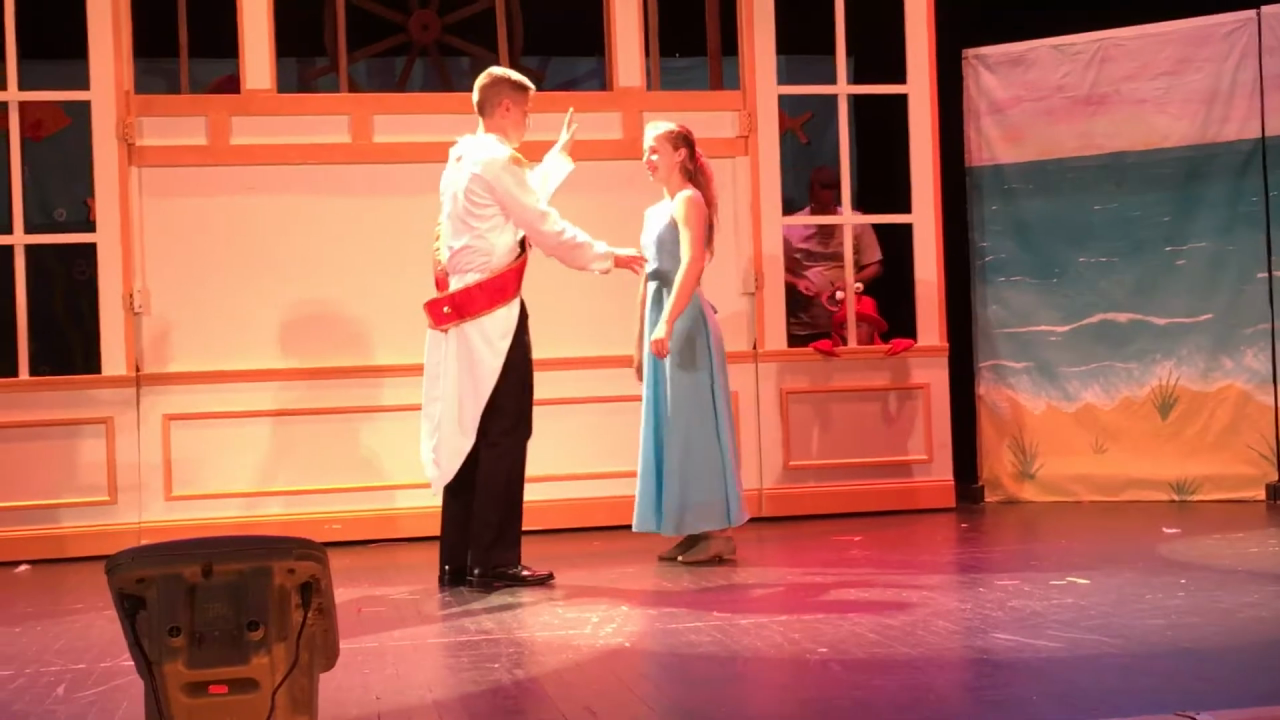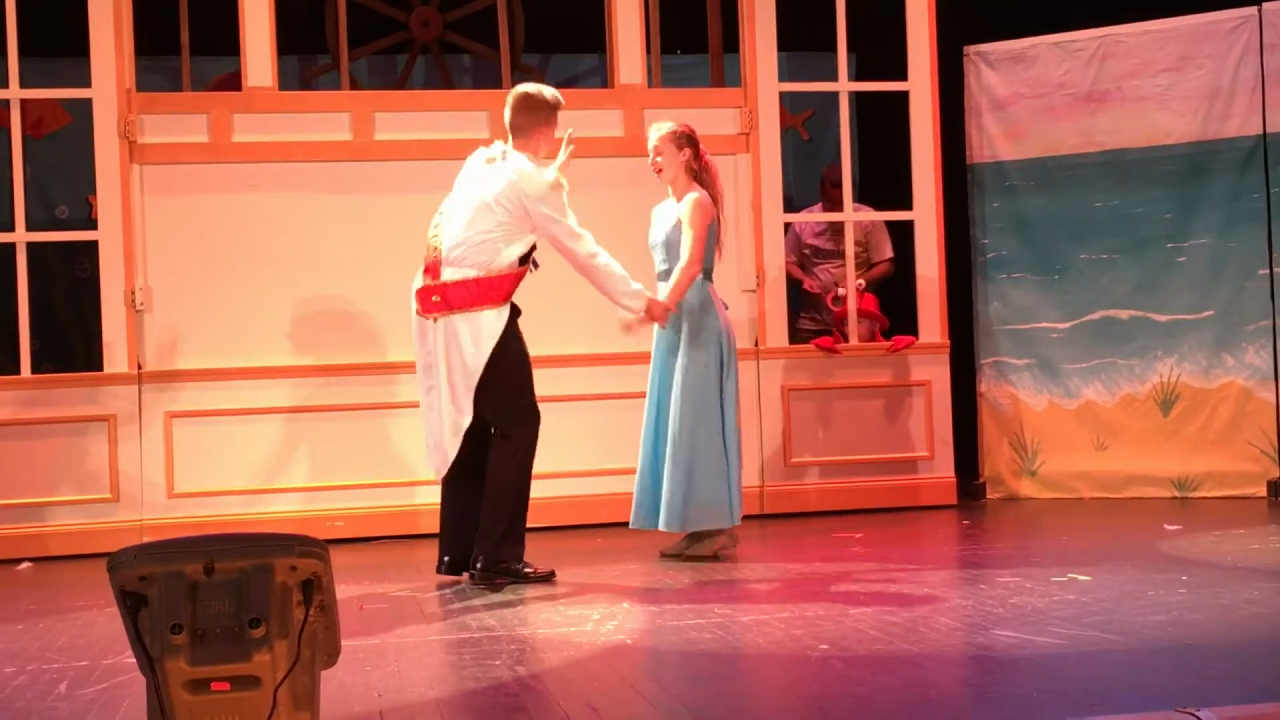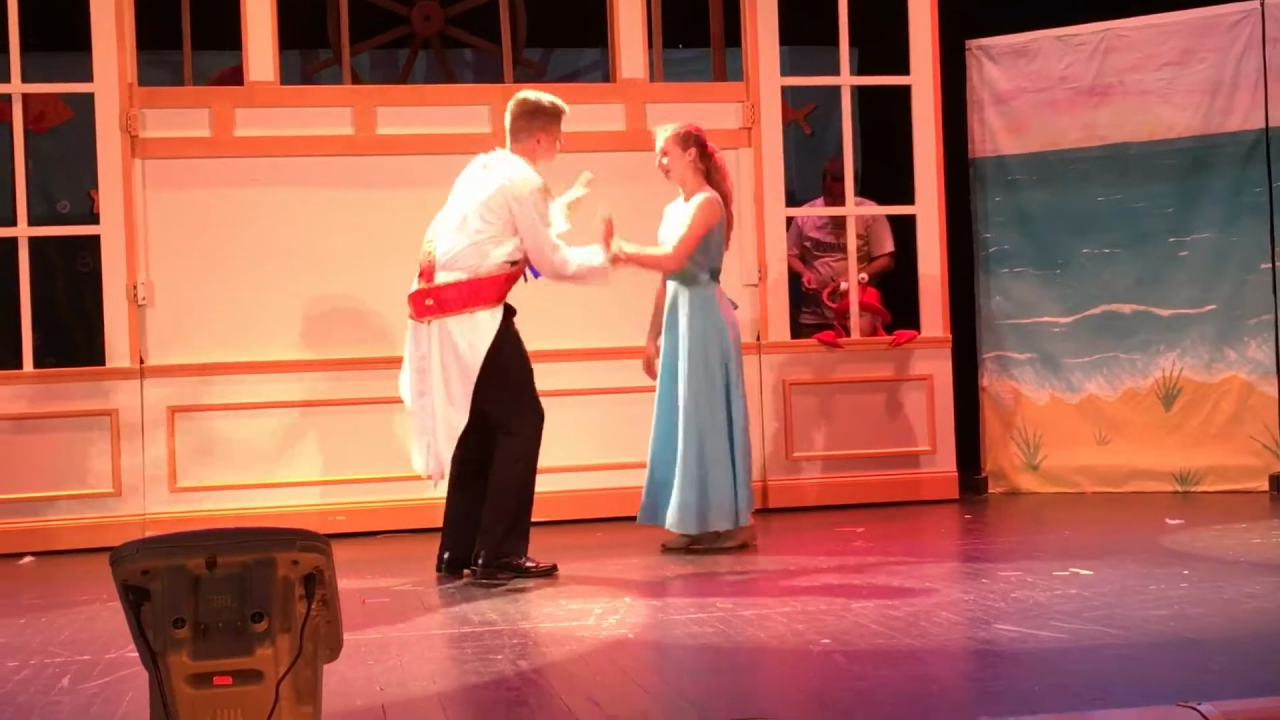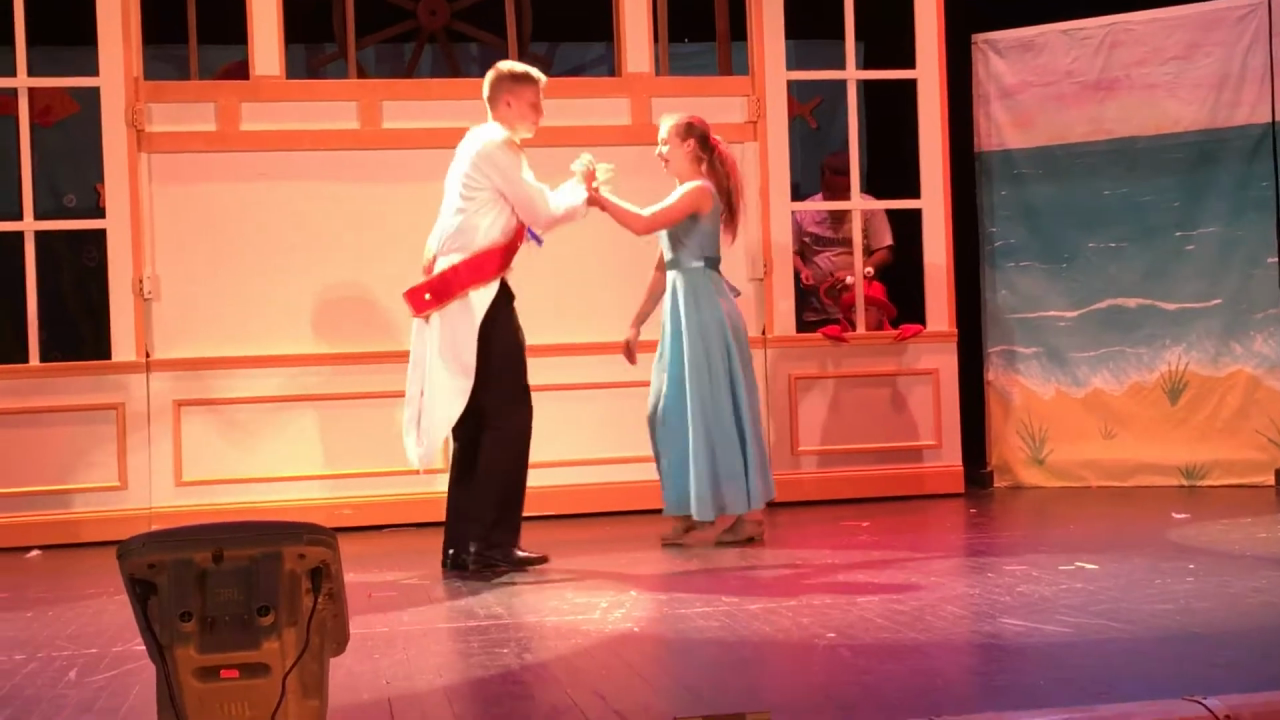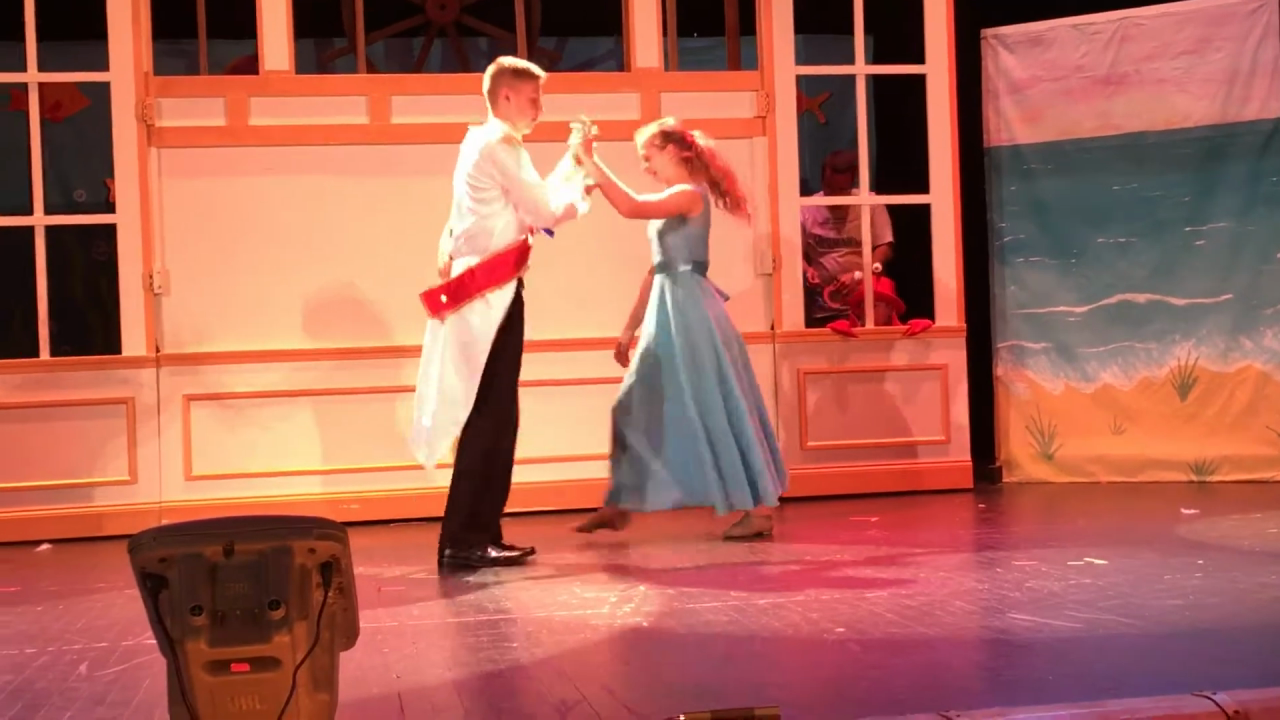
dt=0.2s
person 1, frame 1
left shoulder: (463, 156)
right shoulder: (498, 159)
left elbow: (521, 199)
right elbow: (547, 228)
left wrist: (560, 154)
right wrist: (610, 256)
left hip: (460, 308)
right hip: (491, 311)
left knee: (469, 432)
right knee: (506, 432)
left ankle: (459, 559)
right ankle: (494, 561)
person 1, frame 2
left shoulder: (485, 160)
right shoulder: (536, 182)
right elbow: (585, 254)
left wrist: (558, 169)
right wrist: (640, 300)
left hip: (450, 307)
right hip: (480, 311)
left knee: (470, 427)
right knee: (517, 424)
left ankle: (457, 551)
right ankle: (498, 557)
person 1, frame 3
left shoulder: (485, 167)
right shoulder: (524, 184)
right elbow: (554, 262)
left wrist: (565, 205)
right wrist: (602, 257)
left hip: (447, 309)
right hip: (474, 313)
left knee: (478, 429)
right knee: (520, 423)
left ankle: (458, 550)
right ankle: (500, 552)
person 1, frame 4
left shoulder: (480, 146)
right shoulder: (498, 146)
left elbow: (526, 213)
right elbow: (542, 213)
left wrist: (573, 187)
right wrist: (582, 192)
left hip: (465, 293)
right hip: (479, 293)
left knee: (479, 416)
right knee: (507, 415)
left ankle: (467, 542)
right ankle: (491, 544)
person 1, frame 5
left shoulder: (487, 145)
right shoulder: (498, 143)
left elbow: (530, 205)
right elbow: (544, 209)
left wrist: (574, 162)
right wrist: (577, 197)
left hip: (479, 293)
right hip: (492, 292)
left knee: (489, 415)
right knee: (495, 415)
left ankle: (471, 536)
right ankle: (464, 539)
person 2, frame 1
left shoulder: (689, 201)
right shoulder: (653, 212)
left elbow: (692, 266)
left wrist: (666, 325)
right wrist: (641, 341)
left hip: (686, 322)
right hip: (662, 321)
left knee: (693, 423)
right knee: (669, 426)
left ankle: (718, 531)
right ankle: (696, 530)
person 2, frame 2
left shoulder: (697, 202)
right shoulder: (661, 211)
left elbow: (689, 270)
left hip: (698, 321)
right hip: (671, 324)
left knee: (699, 421)
right knee: (674, 423)
left ankle: (720, 524)
right ankle: (696, 525)
person 2, frame 3
left shoulder: (707, 202)
right shoulder: (674, 209)
left elbow: (671, 260)
left wrist: (619, 252)
right wrist: (652, 339)
left hip: (704, 317)
right hip: (680, 319)
left knee: (707, 418)
right knee: (682, 421)
left ankle: (737, 521)
right ankle: (701, 523)
person 2, frame 4
left shoulder: (698, 190)
right shoulder: (680, 196)
left elbow: (641, 225)
right elbow: (662, 269)
left wrist: (596, 195)
right wrist: (635, 325)
left hip: (704, 304)
right hip: (680, 307)
left knee: (716, 407)
right knee: (670, 411)
left ankle: (748, 513)
right ankle: (694, 507)
person 2, frame 5
left shoulder: (688, 195)
right shoulder: (667, 205)
left elbow: (628, 207)
left wrist: (591, 160)
right wrist: (629, 327)
left hip: (692, 307)
right hip: (667, 310)
left knee: (716, 405)
right knee: (636, 407)
left ankle: (759, 508)
right ankle: (618, 504)
